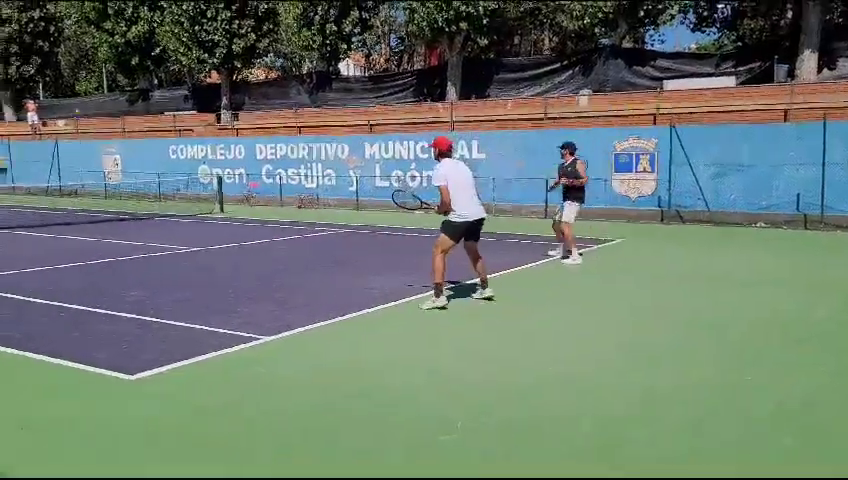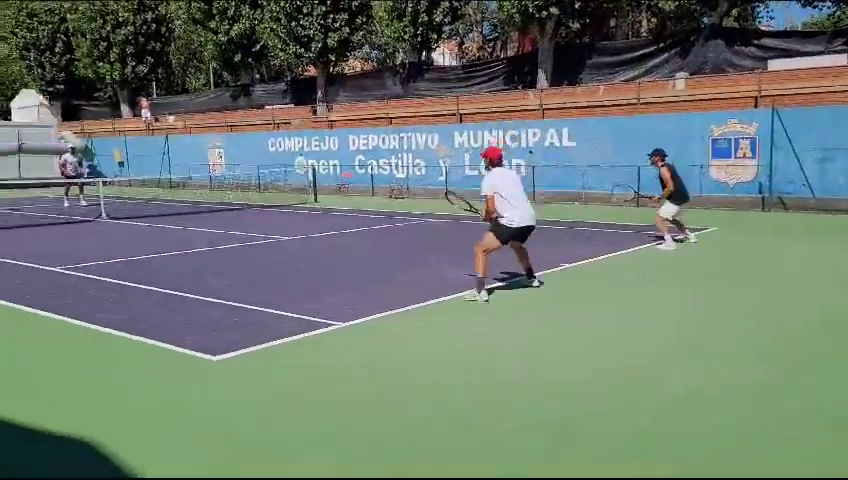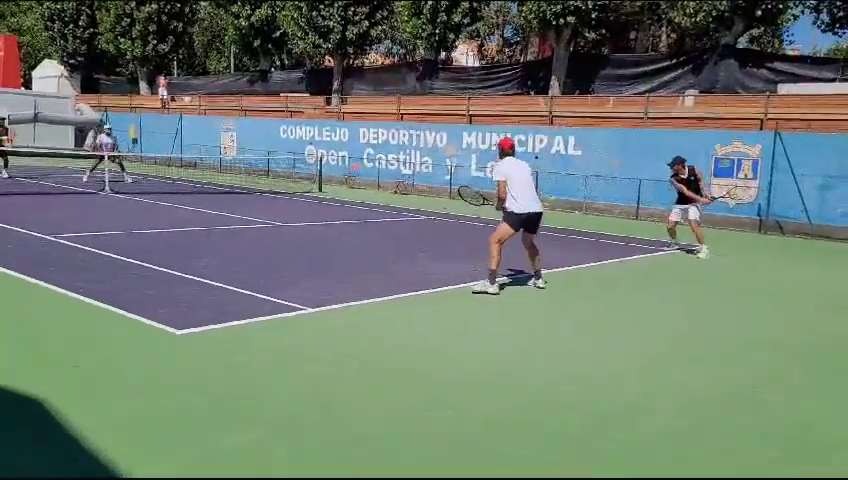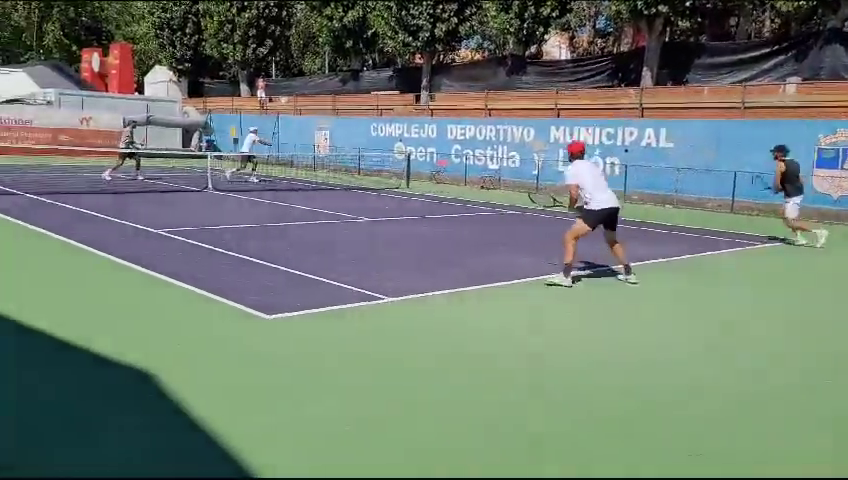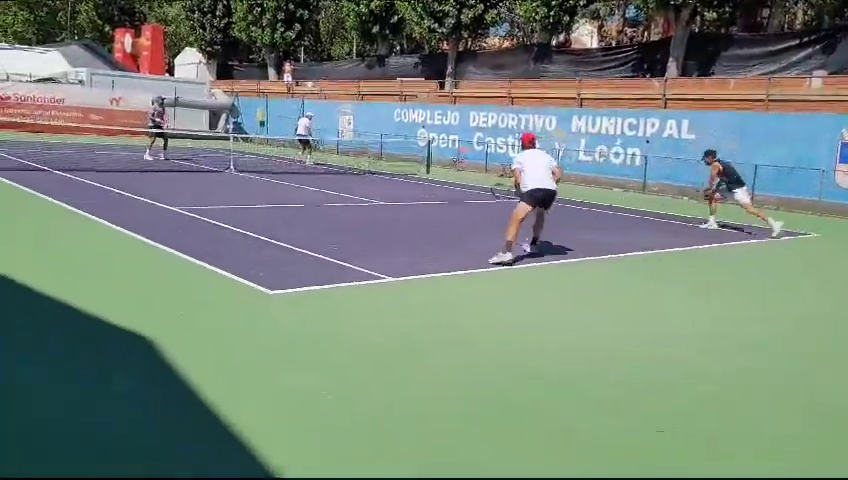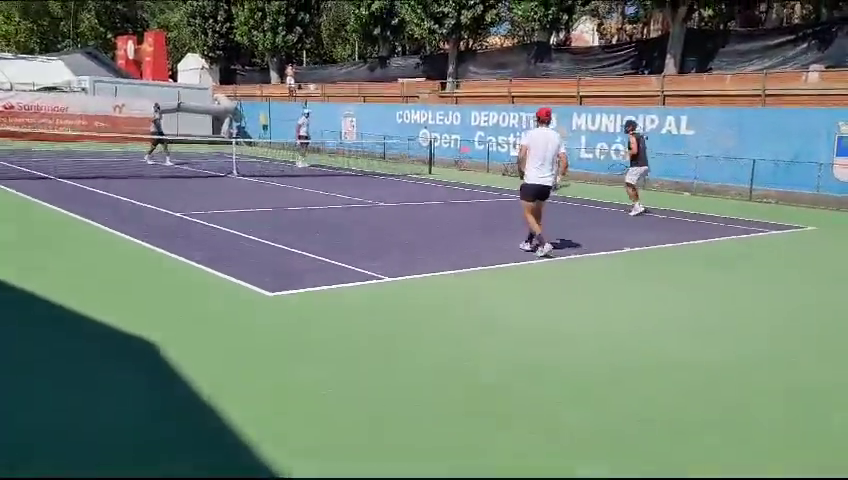
dt=0.7s
person 1, frame 1
left shoulder: (440, 169)
right shoulder: (462, 165)
left elbow: (446, 201)
left wrist: (440, 209)
left hip: (460, 218)
right hip: (478, 214)
left knee: (438, 252)
right knee: (473, 251)
left ankle: (438, 296)
right ankle: (484, 288)
person 1, frame 2
left shoulder: (489, 178)
right shoulder: (512, 173)
left elbow: (490, 209)
left wrist: (486, 217)
right wrist: (494, 215)
left hip: (511, 223)
right hip: (530, 221)
left knee: (480, 250)
right knee: (516, 245)
left ankle: (480, 291)
right ankle: (531, 278)
person 1, frame 3
left shoulder: (500, 166)
right shoulder: (524, 165)
left elbow: (501, 194)
left wrist: (501, 205)
left hip: (519, 211)
right hip: (536, 210)
left knee: (495, 241)
right knee: (529, 243)
left ankle: (491, 282)
right ankle: (538, 278)
person 1, frame 4
left shoulder: (572, 169)
right shoulder: (593, 166)
left elbow: (574, 194)
left wrist: (571, 206)
right wrist: (582, 207)
left hip: (597, 207)
right hip: (613, 205)
left knee: (570, 238)
right knee: (612, 240)
left ankle: (566, 276)
right ankle: (628, 273)
person 1, frame 5
left shoulder: (519, 157)
right shoulder: (546, 155)
left elbow: (518, 180)
right elbow: (559, 174)
left wrist: (519, 192)
left hip: (533, 190)
right hip: (551, 191)
left knee: (515, 221)
right knee: (540, 214)
left ankle: (506, 253)
right ankle: (533, 244)
person 1, frame 6
left shoulder: (530, 134)
right shoulder: (557, 137)
left elbow: (521, 157)
right elbow: (564, 162)
left wrist: (521, 172)
right wrist: (557, 178)
left hip: (531, 181)
right hip: (548, 182)
left knee: (528, 214)
right knee: (537, 212)
left ankle: (544, 243)
right ankle: (530, 242)
